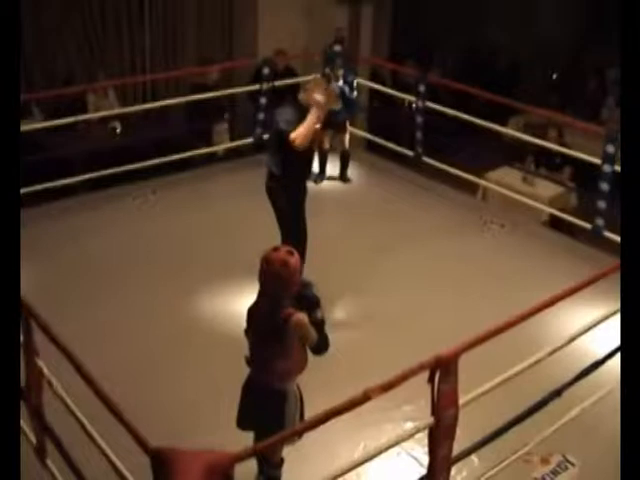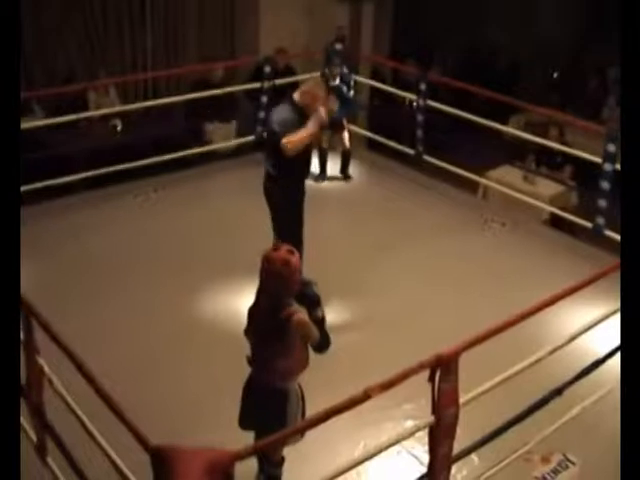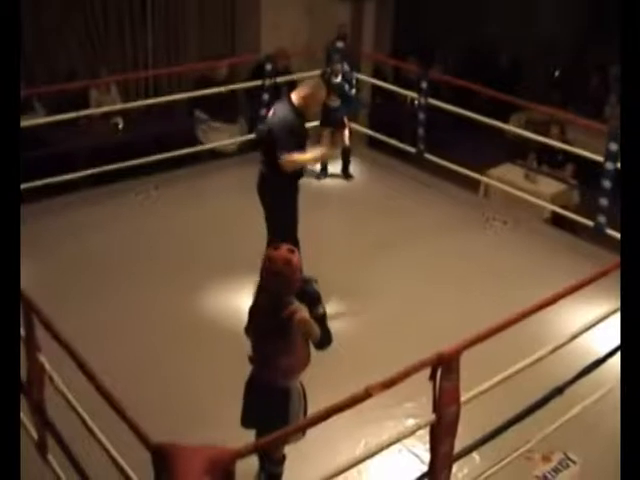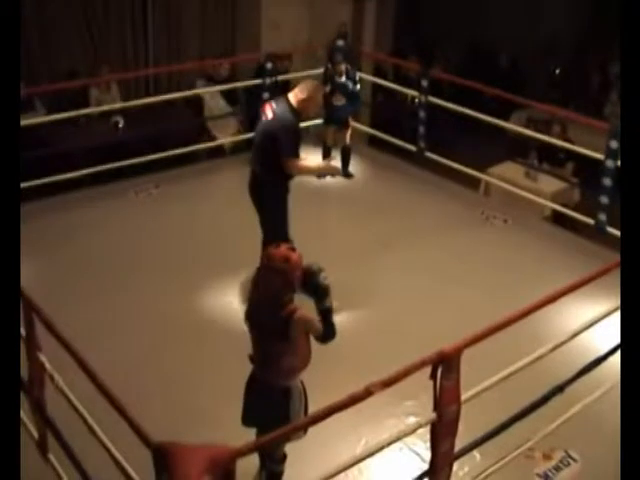
dt=0.2s
person 1, frame 1
left shoulder: (255, 309)
right shoulder: (295, 321)
right elbow: (320, 347)
right wrist: (315, 313)
left hip: (257, 383)
right hip: (281, 391)
left knee: (262, 436)
right knee: (274, 445)
person 1, frame 2
left shoulder: (256, 308)
right shoulder: (297, 320)
right elbow: (322, 345)
right wrist: (315, 311)
left hip: (258, 383)
right hip: (283, 390)
left knee: (263, 434)
right knee: (276, 445)
person 1, frame 3
left shoulder: (258, 307)
right shoulder: (298, 319)
right elbow: (323, 341)
right wrist: (316, 308)
left hip: (259, 381)
right hip: (285, 388)
left knee: (263, 433)
right knee: (277, 444)
person 1, frame 4
left shoulder: (257, 304)
right shoulder: (298, 318)
right elbow: (327, 334)
left wrist: (257, 284)
right wrist: (323, 299)
left hip: (260, 380)
right hip: (285, 387)
left knee: (264, 431)
right knee: (278, 443)
person 2, frame 1
left shoulder: (303, 110)
right shoulder: (287, 113)
right elbow: (299, 141)
left wrist: (326, 106)
right wrist: (316, 110)
left hip: (295, 182)
right hip: (283, 185)
left knee: (293, 235)
right knee: (295, 237)
person 2, frame 2
left shoulder: (300, 111)
right shoulder: (283, 115)
right elbow: (289, 147)
left wrist: (322, 117)
right wrist: (315, 123)
left hip: (293, 183)
right hip: (281, 186)
left knee: (293, 234)
right knee: (289, 238)
person 2, frame 3
left shoulder: (293, 111)
right shoulder: (283, 118)
right elbow: (287, 162)
left wrist: (315, 154)
right wrist: (318, 154)
left hip: (284, 183)
right hip: (276, 186)
left knee: (288, 234)
right knee: (282, 237)
person 2, frame 4
left shoulder: (276, 104)
right shoulder: (285, 121)
right elbow: (293, 166)
right wrist: (324, 167)
left hip: (265, 180)
right hip: (269, 186)
left knee: (277, 234)
right knee: (276, 238)
person 3, frame 1
left shoulder: (348, 80)
right shoulder: (326, 81)
left elbow: (352, 101)
left hip: (342, 119)
right hip: (329, 118)
left knee: (344, 148)
right knee: (324, 147)
left ankle: (343, 173)
right ankle: (321, 173)
person 3, frame 2
left shoulder: (346, 80)
right shoulder: (324, 80)
left elbow: (349, 99)
left hip: (340, 118)
left knee: (346, 147)
right knee: (323, 146)
left ankle: (345, 170)
right ankle: (322, 172)
person 3, frame 3
left shoulder: (347, 78)
right shoulder: (325, 78)
left elbow: (351, 97)
left hip: (341, 116)
right hip: (327, 115)
left knee: (346, 144)
right knee: (324, 144)
left ankle: (346, 170)
right ankle: (324, 170)
person 3, frame 4
left shoulder: (351, 76)
right shoulder: (329, 76)
left elbow: (356, 95)
right elbow: (324, 94)
left hip: (345, 114)
right hip: (331, 114)
left knee: (346, 143)
right knee: (328, 142)
left ankle: (345, 168)
